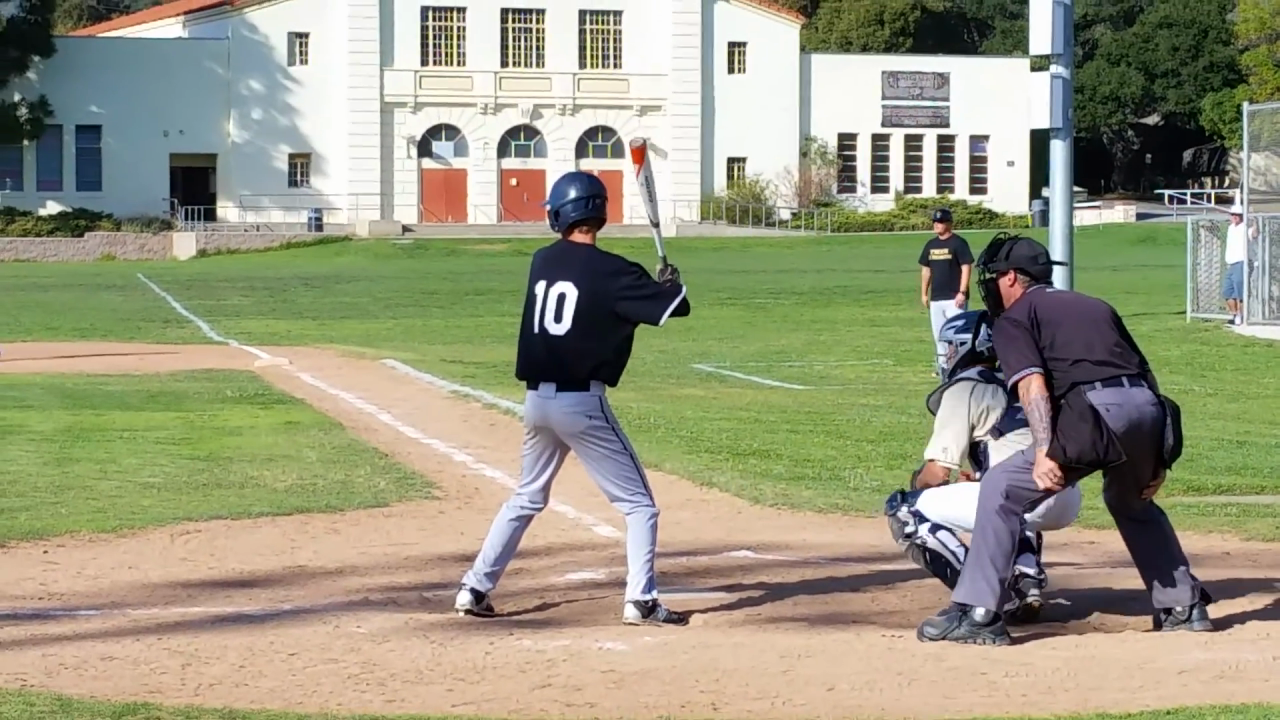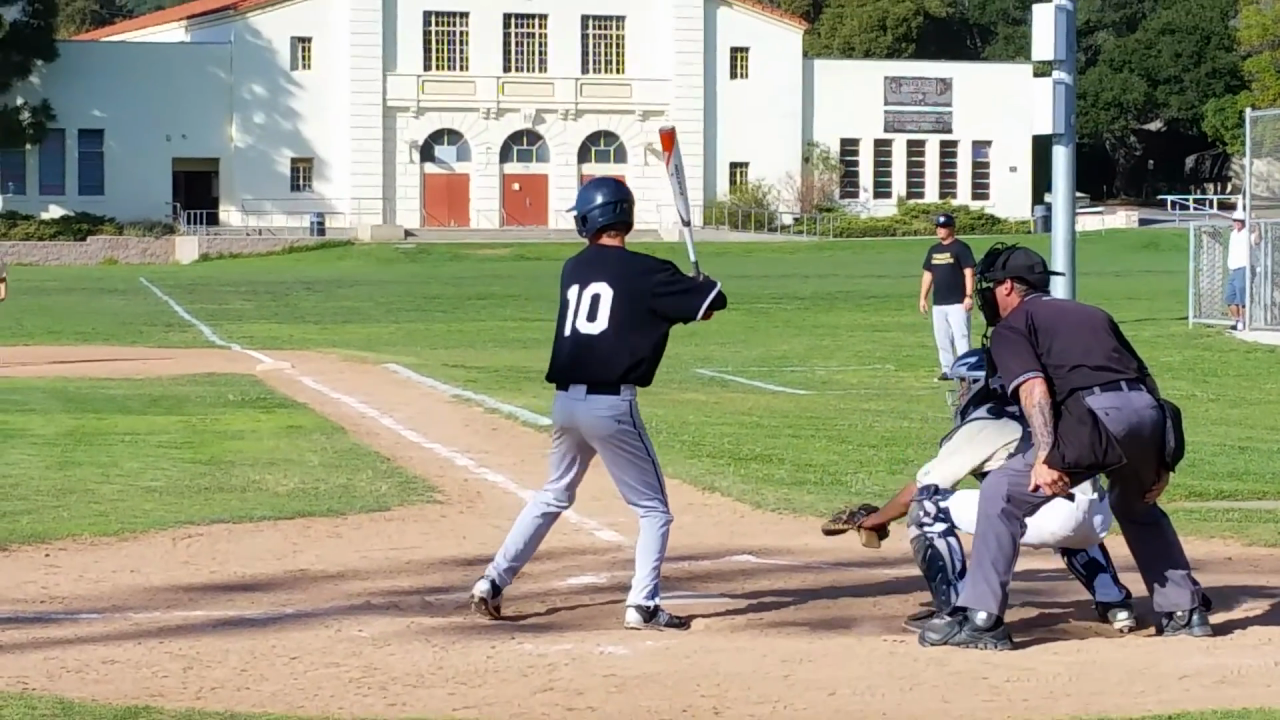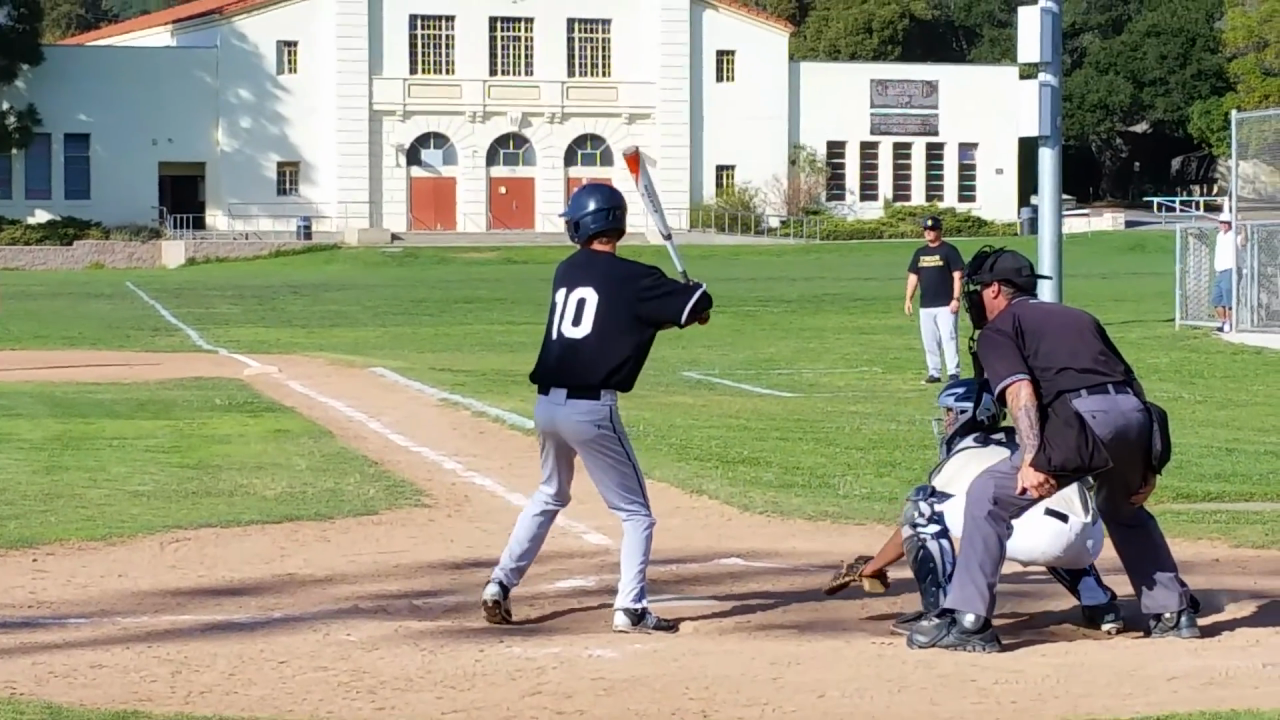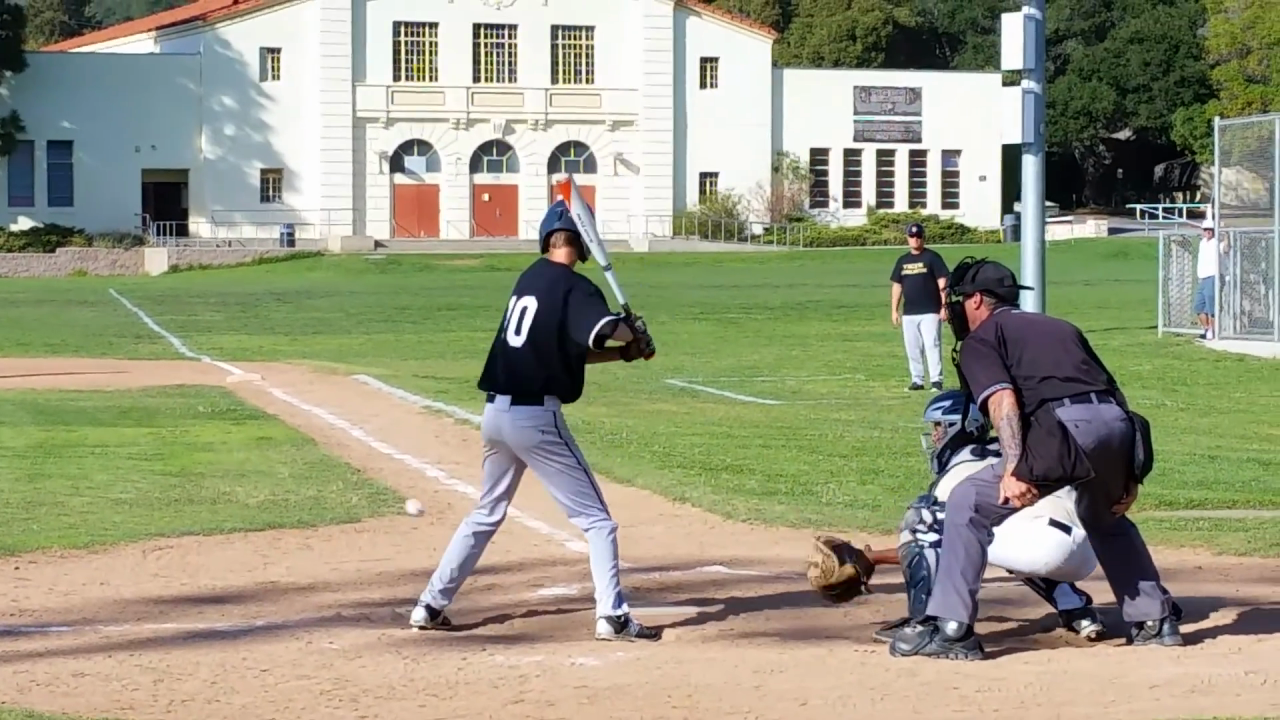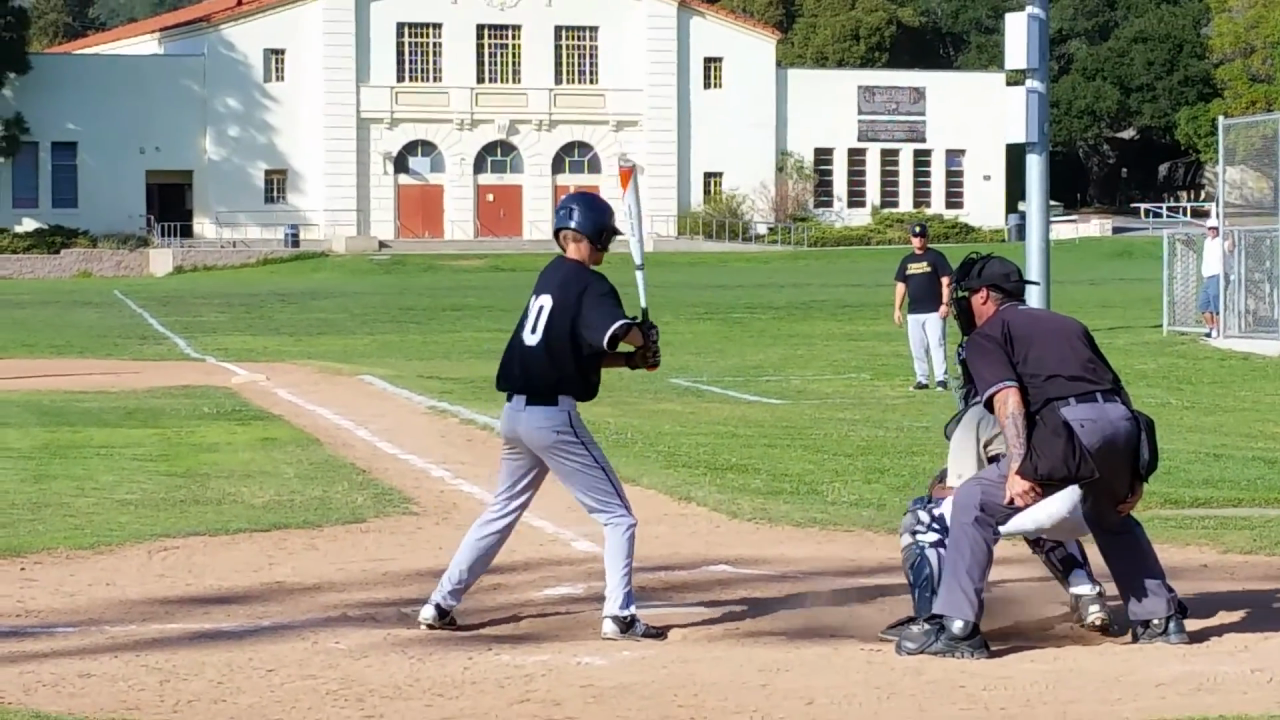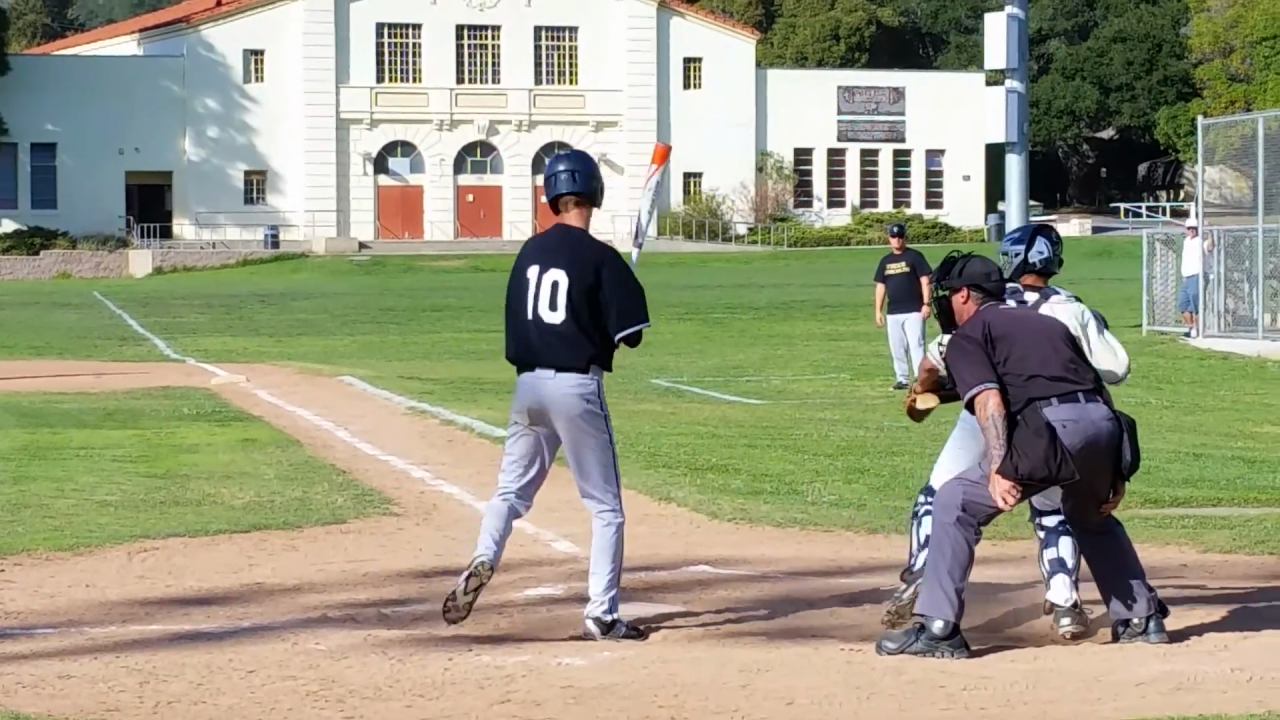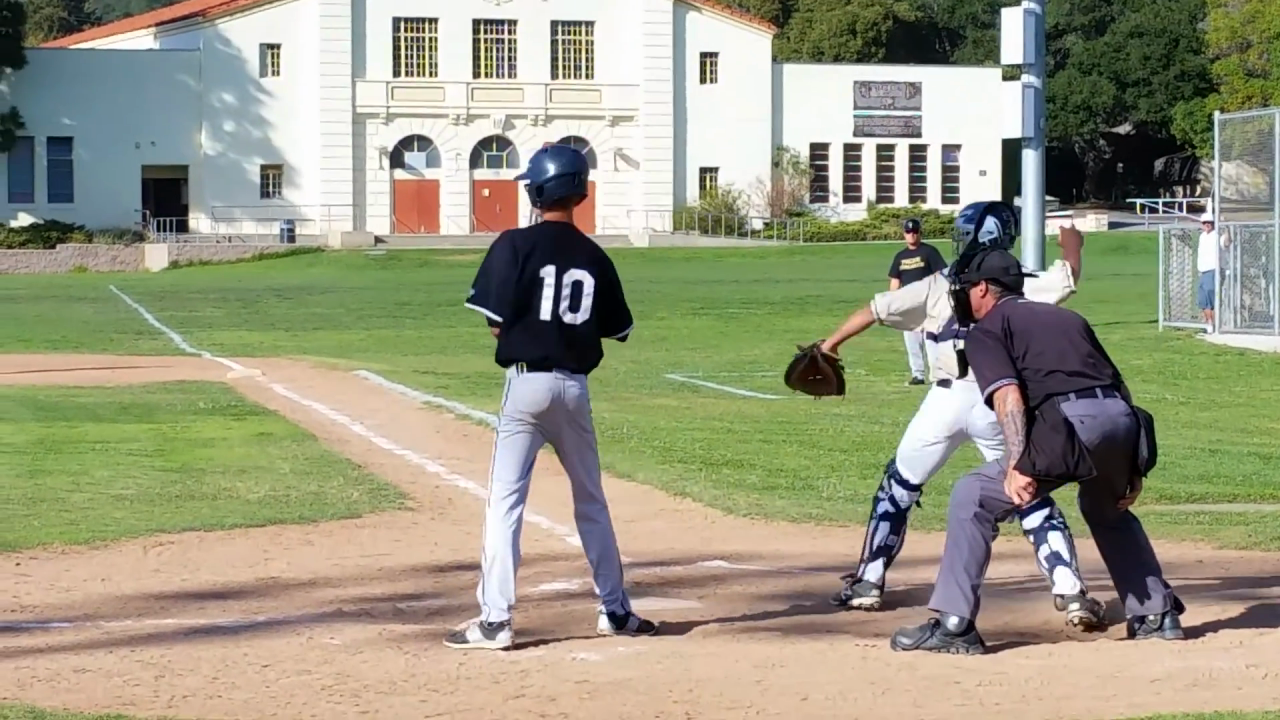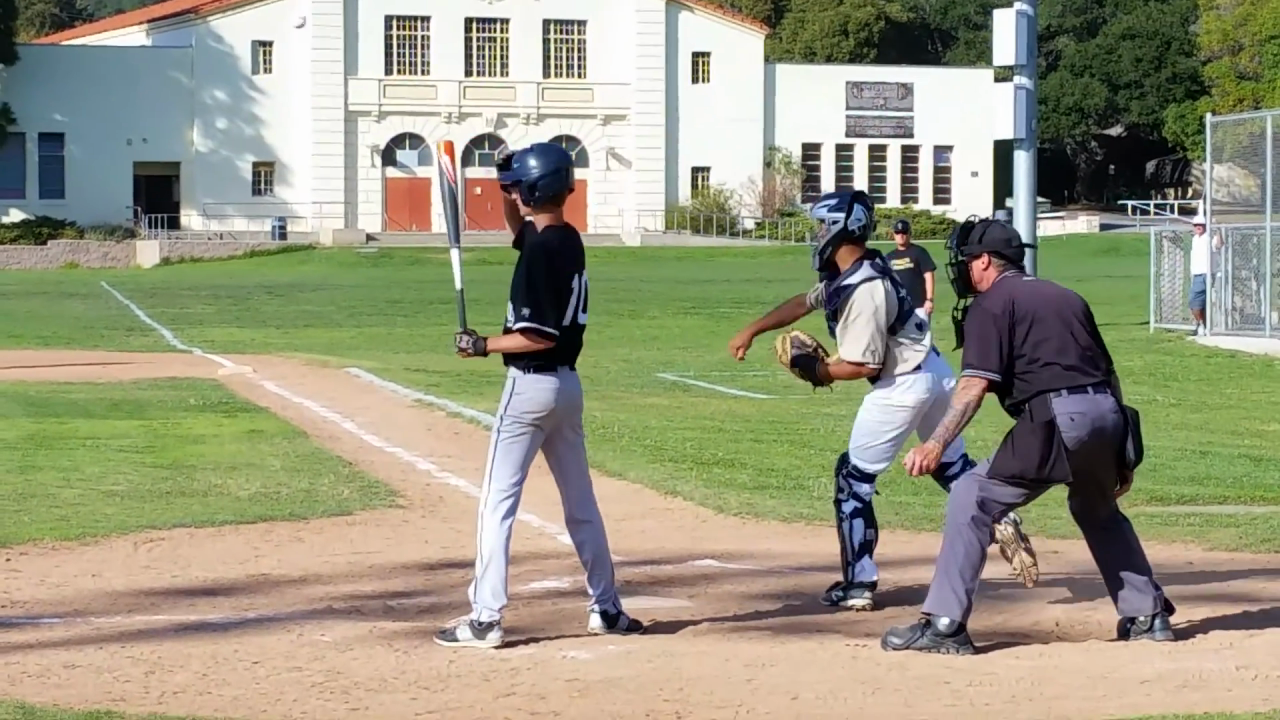
dt=0.4s
person 1, frame 1
left shoulder: (542, 261)
right shoulder: (611, 270)
right elbow: (676, 307)
left wrist: (649, 285)
right wrist: (668, 282)
left hip: (538, 399)
right hip: (582, 402)
left knee: (526, 498)
right knee: (639, 505)
left ankle: (474, 589)
right ankle: (641, 601)
person 1, frame 2
left shoulder: (573, 268)
right shoulder: (645, 270)
right elbow: (713, 301)
left wrist: (676, 300)
right wrist: (695, 288)
left hip: (566, 400)
right hip: (611, 405)
left knee: (552, 497)
right knee: (653, 509)
left ankle: (494, 581)
right ankle: (643, 606)
person 1, frame 3
left shoulder: (565, 270)
right shoulder: (632, 277)
right elbow: (698, 303)
left wrist: (675, 312)
right wrist: (688, 309)
left hip: (548, 403)
right hip: (591, 409)
left knee: (550, 498)
right knee: (635, 512)
left ankle: (498, 585)
right ankle: (630, 608)
person 1, frame 4
left shoulder: (530, 277)
right shoulder: (575, 286)
right elbow: (599, 332)
left wrist: (621, 352)
right wrist: (634, 336)
left hip: (496, 412)
right hip: (536, 417)
left knee: (485, 515)
right knee: (596, 519)
left ankle: (430, 605)
right ankle: (612, 616)
person 1, frame 5
left shoulder: (549, 276)
right shoulder: (589, 282)
right elbow: (615, 332)
left wrist: (627, 359)
right wrist: (645, 339)
left hip: (515, 412)
right hip: (554, 416)
left knee: (499, 514)
right knee: (617, 517)
left ankle: (440, 604)
right ankle: (619, 616)
person 1, frame 6
left shoulder: (532, 249)
right shoulder: (602, 257)
right elbow: (629, 334)
left hip: (530, 384)
right hip: (578, 387)
left knee: (511, 492)
right knee: (605, 507)
left ankle: (484, 562)
right ankle: (603, 616)
person 1, frame 7
left shoulder: (514, 244)
right shoulder: (594, 255)
left elbow: (494, 322)
right elbow: (617, 328)
left hip: (528, 384)
right hip: (574, 386)
left knee: (504, 502)
right knee: (591, 503)
left ankle: (494, 619)
right ankle: (615, 611)
person 1, frame 8
left shoulder: (541, 251)
right shoulder: (568, 239)
left elbow: (541, 337)
right elbow: (524, 228)
left wrist: (483, 345)
right wrist: (508, 189)
left hip: (530, 385)
right hip: (567, 384)
left knee: (498, 503)
right knee: (580, 502)
left ankle: (485, 618)
right ankle: (606, 609)
person 2, frame 1
left shoulder: (1013, 318)
right shoulder: (1097, 306)
left elbow: (1033, 384)
left wrist: (1046, 451)
right wrist: (1155, 456)
left hip: (1097, 413)
right hip: (1148, 410)
left knee: (1001, 489)
right knee: (1133, 503)
left ankle: (979, 615)
right ankle: (1184, 606)
person 2, frame 2
left shoulder: (1011, 326)
right shoulder: (1093, 313)
left elbow: (1034, 388)
left wrist: (1046, 456)
right wrist: (1158, 460)
left hip: (1098, 417)
right hip: (1148, 414)
left knee: (1002, 493)
right knee: (1138, 507)
left ankle: (980, 619)
right ankle: (1184, 611)
person 2, frame 3
left shoulder: (997, 328)
right shoulder: (1079, 316)
left elbow: (1020, 391)
left wrist: (1032, 459)
right wrist: (1143, 464)
left hip: (1083, 420)
right hip: (1135, 417)
left knee: (988, 496)
right knee: (1124, 509)
left ankle: (968, 622)
right ankle: (1173, 613)
person 2, frame 4
left shoulder: (980, 338)
right shoulder: (1062, 326)
left elbow: (1003, 400)
left wrist: (1014, 468)
right wrist: (1127, 472)
left hip: (1067, 429)
right hip: (1119, 426)
left knee: (969, 504)
right knee: (1106, 518)
left ankle: (952, 630)
right ankle: (1155, 620)
person 2, frame 5
left shoulder: (986, 334)
right shoulder: (1067, 323)
left elbow: (1008, 398)
left wrist: (1018, 468)
right wrist: (1131, 472)
left hip: (1071, 428)
right hip: (1123, 425)
left knee: (974, 503)
right knee: (1110, 516)
left ankle: (957, 629)
right ankle: (1160, 618)
person 2, frame 6
left shoulder: (967, 334)
right shoulder: (1050, 322)
left elbow: (989, 400)
left wrist: (998, 469)
right wrist: (1114, 470)
left hip: (1053, 428)
right hip: (1104, 425)
left knee: (956, 503)
right knee: (1092, 517)
left ankle: (939, 629)
right ankle: (1141, 618)
person 2, frame 7
left shoulder: (986, 331)
right shoulder: (1066, 317)
left elbow: (1008, 398)
left wrist: (1016, 466)
right wrist: (1127, 468)
left hip: (1070, 423)
right hip: (1121, 422)
left knee: (974, 498)
right knee: (1109, 513)
left ankle: (953, 626)
right ankle: (1159, 616)
person 2, frame 8
left shoulder: (990, 304)
right shoulder: (1066, 297)
left elbow: (976, 383)
right elbow: (1108, 374)
left wrist: (936, 442)
right wrist: (1120, 456)
left hip: (1057, 419)
right hip: (1107, 414)
left knee: (970, 499)
right knee: (1099, 513)
left ankle: (944, 626)
right ankle: (1149, 615)
person 3, frame 1
left shoulder: (964, 388)
left elbow: (938, 473)
left wrist: (913, 491)
right wrist: (974, 478)
right hip: (1065, 501)
left knee: (906, 511)
right ankle: (1028, 583)
person 3, frame 2
left shoulder: (977, 427)
left elbow: (918, 490)
left wrist: (876, 517)
left hip: (1055, 514)
right hip: (1096, 515)
left knee: (929, 505)
left ankle: (954, 612)
right ankle: (1115, 603)
person 3, frame 3
left shoulder: (965, 457)
right shoulder: (1020, 442)
left elbow: (917, 517)
left wrist: (869, 567)
left hip: (1049, 534)
right hip: (1089, 538)
left knee: (924, 504)
right ankle: (1100, 606)
person 3, frame 4
left shoulder: (961, 473)
left elbow: (927, 535)
left wrist: (875, 558)
left hip: (1051, 544)
right hip: (1085, 551)
left knee: (923, 516)
left ankle: (925, 622)
right ankle: (1077, 612)
person 3, frame 5
left shoulder: (975, 415)
left wrist: (940, 496)
right hip: (1080, 500)
left knee: (922, 518)
right knee: (1047, 532)
left ankle: (931, 619)
right ankle: (1089, 600)
person 3, frame 6
right shoulder: (1071, 310)
left elbow: (935, 360)
right elbow: (1117, 369)
left wrist: (922, 388)
right wrist: (1113, 347)
left knee: (937, 498)
right knee: (1053, 513)
left ankle: (922, 574)
right ankle: (1064, 606)
person 3, frame 7
left shoulder: (936, 284)
left elbow: (877, 311)
right elbow: (1065, 278)
left wrist: (830, 344)
right wrist: (1072, 242)
left hip: (946, 401)
left knee: (897, 488)
right knee: (1034, 503)
left ankle: (867, 585)
right ankle: (1073, 597)
person 3, frame 8
left shoulder: (862, 290)
right shoulder: (846, 273)
left elbow: (861, 365)
right elbow: (807, 301)
left wrist: (817, 371)
right wrist: (751, 330)
left hip: (902, 386)
right hip: (932, 373)
left knee: (854, 479)
right knee: (951, 465)
left ankle: (859, 587)
right ankle: (1001, 522)
